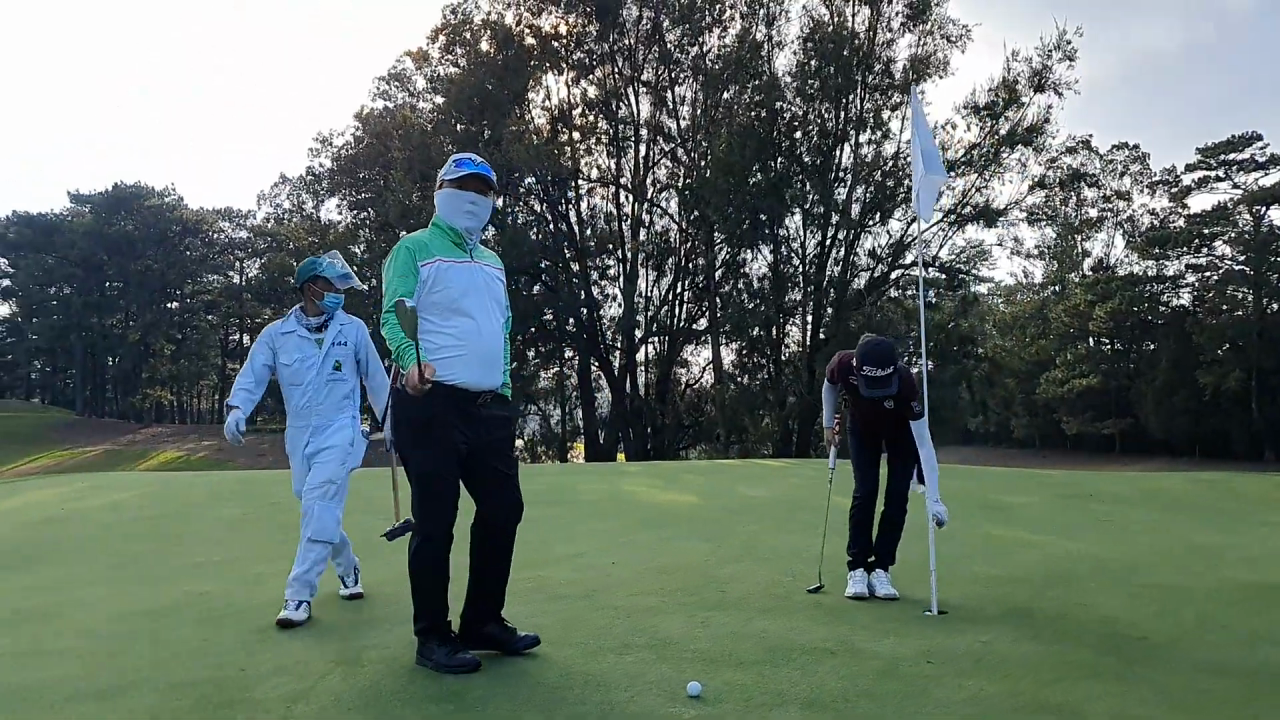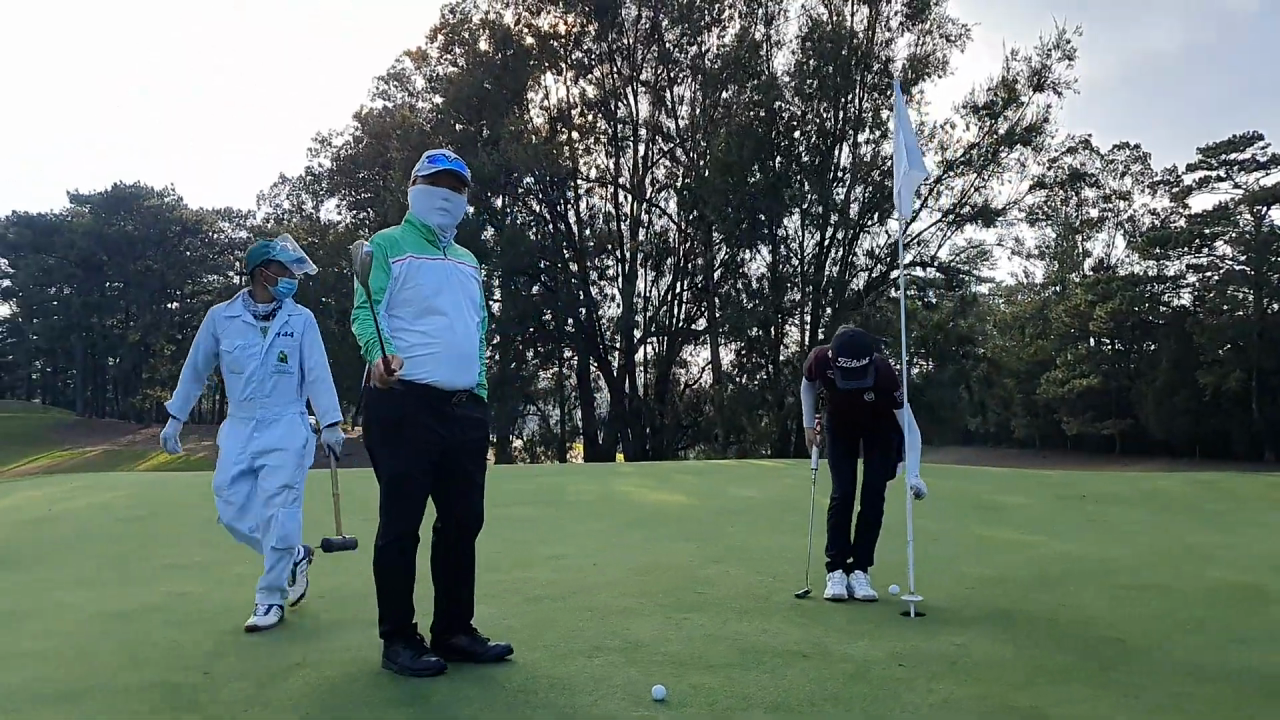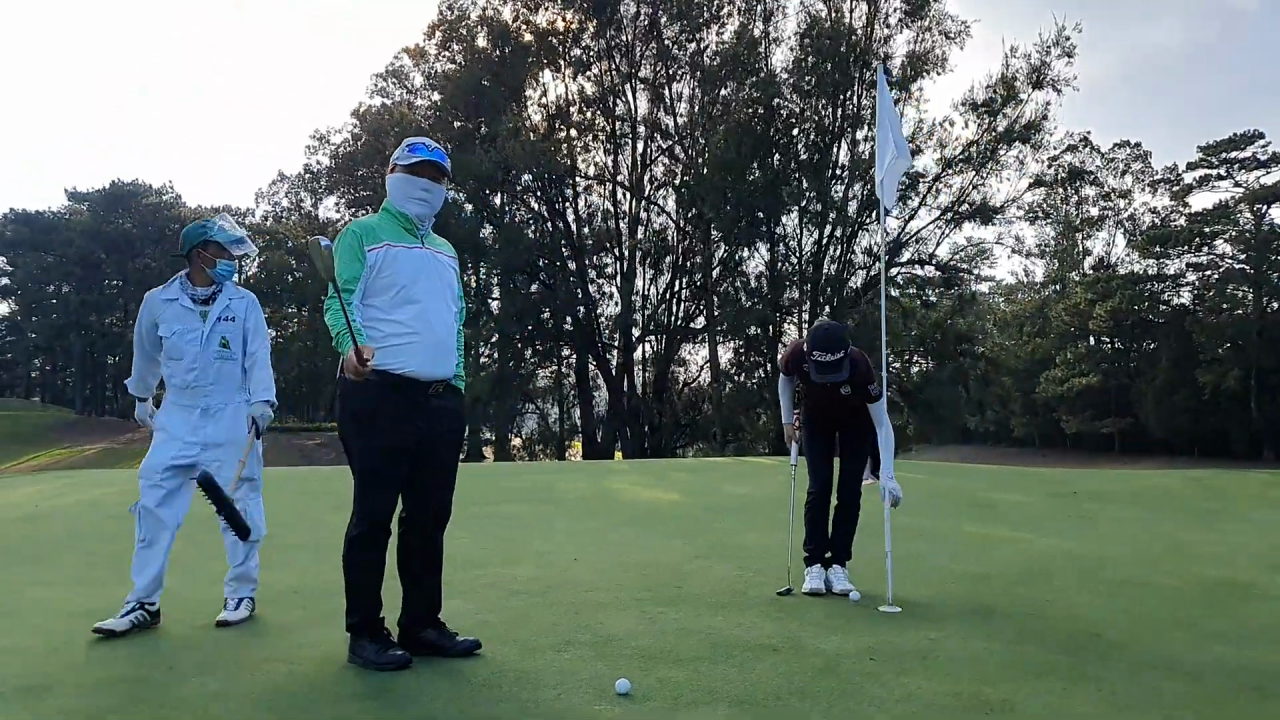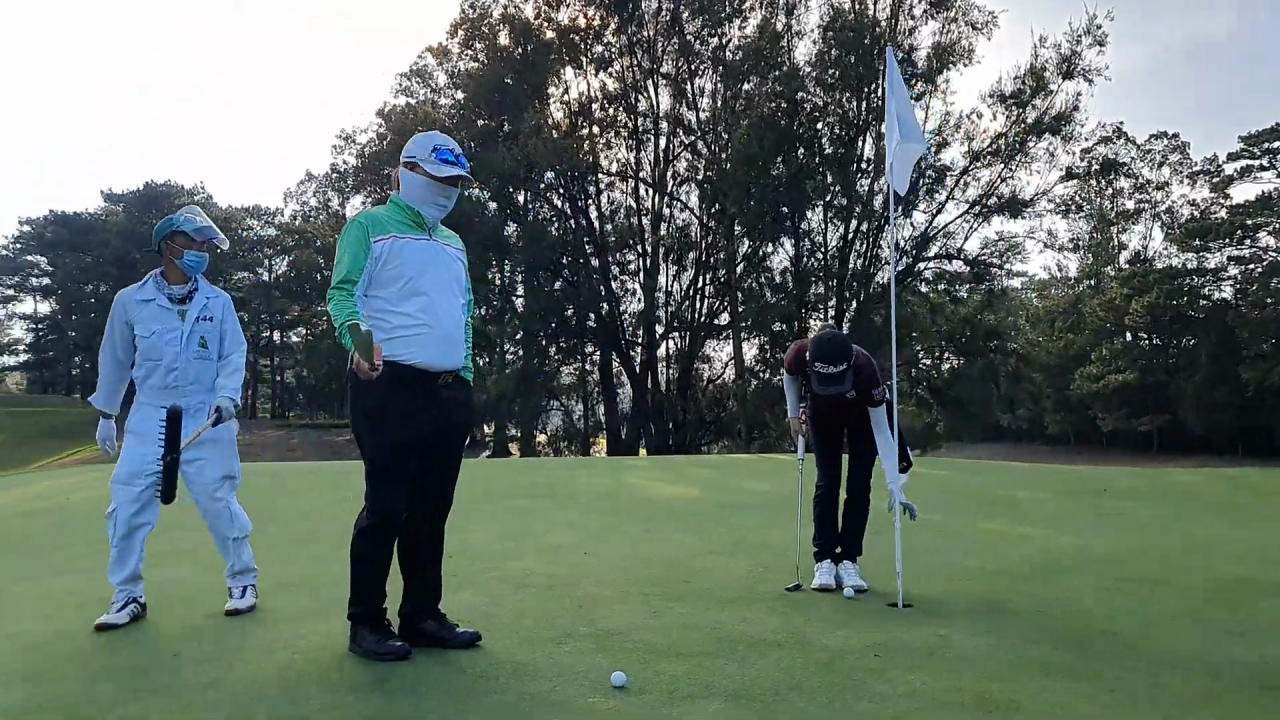
dt=0.2s
person 1, frame 1
left shoulder: (493, 262)
right shoulder: (415, 249)
right elbow: (393, 316)
left wrist: (504, 392)
right wrist: (412, 358)
left hip: (490, 406)
right hip: (434, 405)
left knee: (503, 510)
right knee: (436, 521)
left ankle: (483, 621)
right ankle: (433, 636)
person 1, frame 2
left shoulder: (468, 260)
right shoulder: (388, 246)
right elbow: (365, 311)
left wrist: (480, 393)
right wrist: (379, 353)
left hip: (464, 407)
right hip: (403, 403)
left knee: (464, 519)
right knee: (402, 523)
left ankle: (453, 631)
right ankle: (398, 638)
person 1, frame 3
left shoulder: (446, 250)
right shoulder: (363, 233)
right elbow: (339, 301)
left wrist: (458, 384)
right wrist: (351, 343)
left hip: (441, 398)
right hip: (380, 394)
left knee: (430, 515)
right knee: (373, 516)
left ankle: (421, 624)
right ankle: (365, 633)
person 1, frame 4
left shoulder: (454, 243)
right shoulder: (370, 225)
right elbow: (342, 293)
left wrist: (466, 376)
right wrist: (357, 337)
left hip: (450, 389)
right hip: (390, 385)
left knee: (432, 507)
right knee: (386, 505)
left ankle: (421, 615)
right ankle: (366, 622)
person 2, frame 1
left shoulder: (353, 328)
right shoulder: (275, 334)
left elbow: (375, 377)
right elbow: (250, 376)
right wrist: (236, 411)
left hip: (339, 430)
right hip: (299, 434)
left knee: (320, 511)
right knee: (316, 511)
left ankle: (298, 597)
right ankle: (348, 570)
person 2, frame 2
left shoulder: (301, 320)
right shoulder: (220, 317)
left elbow: (317, 373)
right elbow: (196, 369)
left wrist: (332, 423)
right wrist: (175, 417)
left hip: (286, 427)
right hip: (237, 428)
left knee: (277, 514)
right knee: (232, 511)
left ankle: (270, 598)
right ankle: (294, 555)
person 2, frame 3
left shoulder: (245, 302)
right shoulder: (157, 302)
left elbow: (259, 356)
right elbow: (145, 353)
left wrist: (263, 401)
right wrist: (142, 397)
left hip: (229, 418)
right hip: (176, 418)
left knee: (237, 507)
right knee: (153, 504)
left ankle: (241, 593)
right ankle: (143, 601)
person 2, frame 4
left shoulder: (218, 302)
right shoulder: (130, 301)
left elbow: (233, 355)
right elbow: (115, 360)
left wrist: (227, 396)
right wrist: (106, 415)
left hip: (207, 418)
right hip: (149, 419)
left knee: (219, 501)
right knee: (127, 505)
left ankle: (243, 581)
right ankle: (128, 596)
person 3, frame 1
left shoulder: (904, 381)
right shoulder: (842, 364)
left elbow: (923, 442)
right elbow: (829, 387)
left wrist: (934, 497)
right wrist: (828, 424)
left hip: (901, 431)
right hip: (862, 427)
left knee: (897, 496)
right knee: (864, 492)
left ankle: (880, 570)
right ankle: (857, 569)
person 3, frame 2
left shoulder: (883, 372)
right shoulder: (819, 360)
left elbow: (909, 427)
right elbow: (808, 386)
left wrist: (913, 473)
right wrist: (809, 425)
left hip: (880, 428)
right hip: (839, 425)
left knee: (874, 495)
right knee: (842, 492)
left ankle: (860, 571)
right ankle: (836, 571)
person 3, frame 3
left shoulder: (859, 365)
right shoulder: (796, 354)
left elbow: (883, 425)
right elbow: (785, 380)
left wrist: (887, 474)
right wrist: (787, 420)
left hip: (857, 421)
right hip: (815, 419)
left knee: (849, 490)
right knee: (819, 487)
left ankle: (838, 565)
right ankle: (814, 565)
person 3, frame 4
left shoulder: (864, 369)
right shoulder: (800, 354)
left elbow: (882, 431)
left wrist: (893, 483)
right wrist: (793, 414)
left hip: (864, 416)
right hip: (823, 413)
left knee: (859, 484)
right knee: (827, 481)
left ankle: (848, 561)
right ankle: (824, 560)
